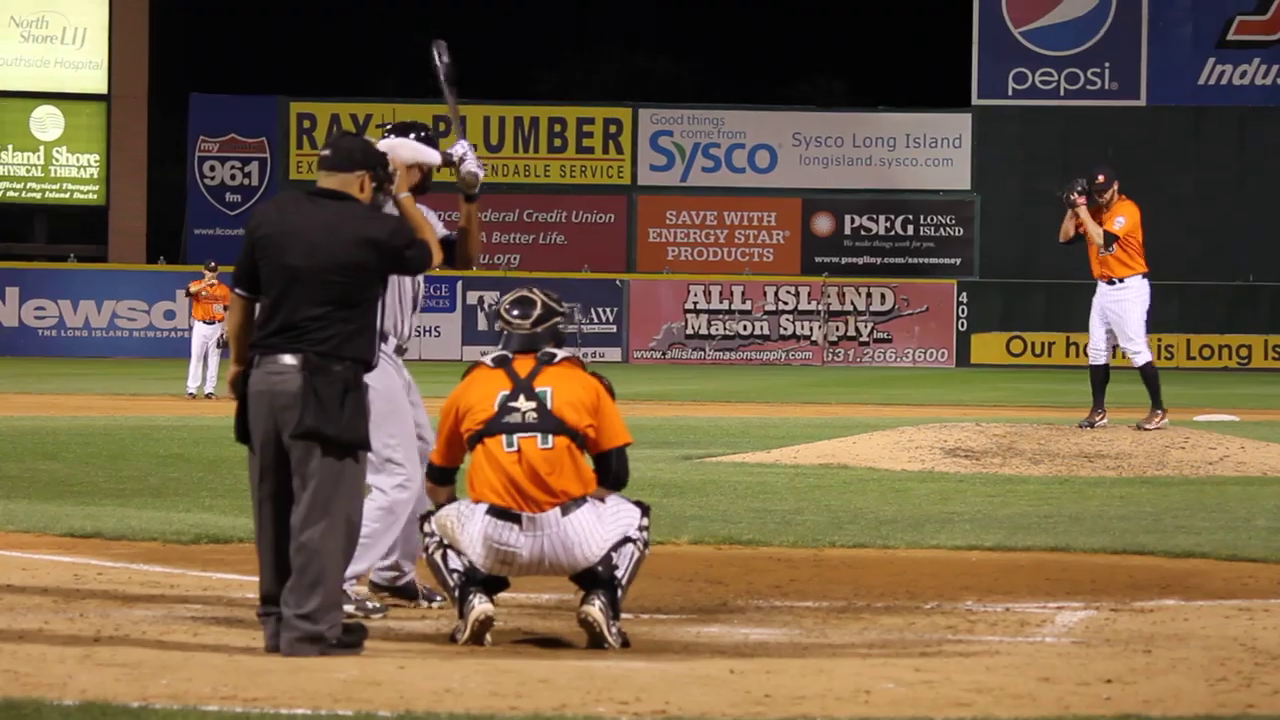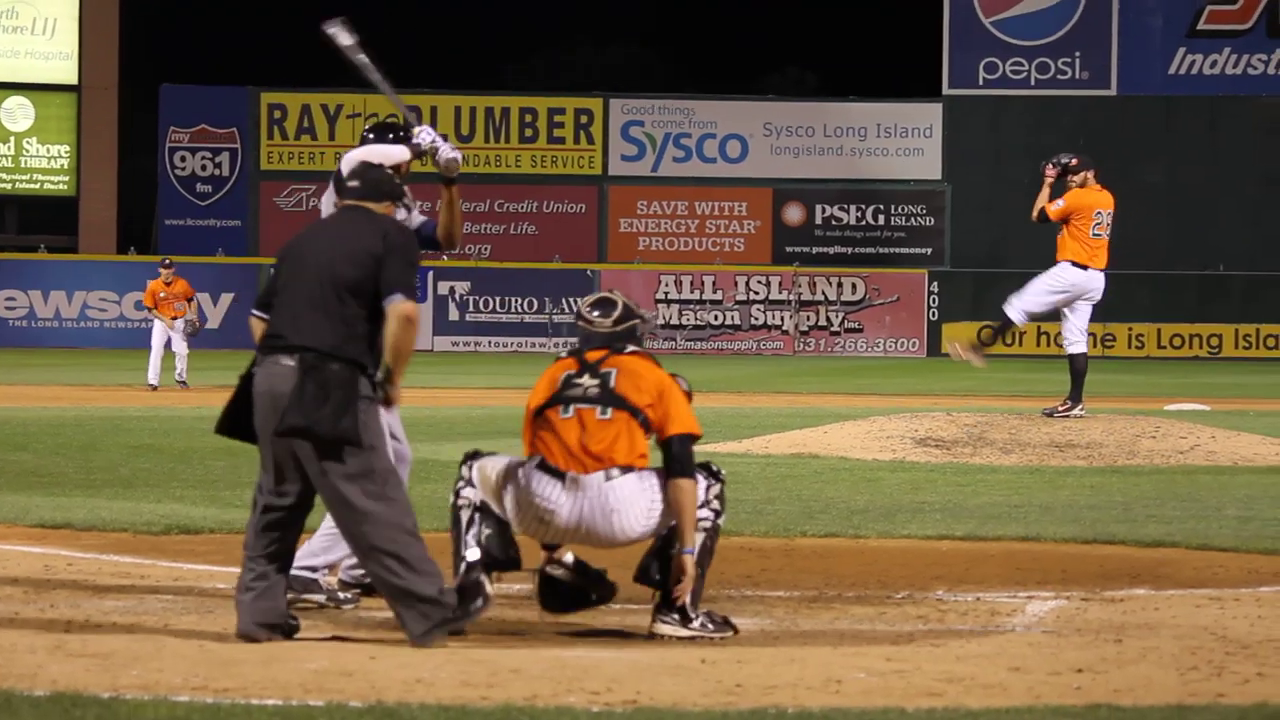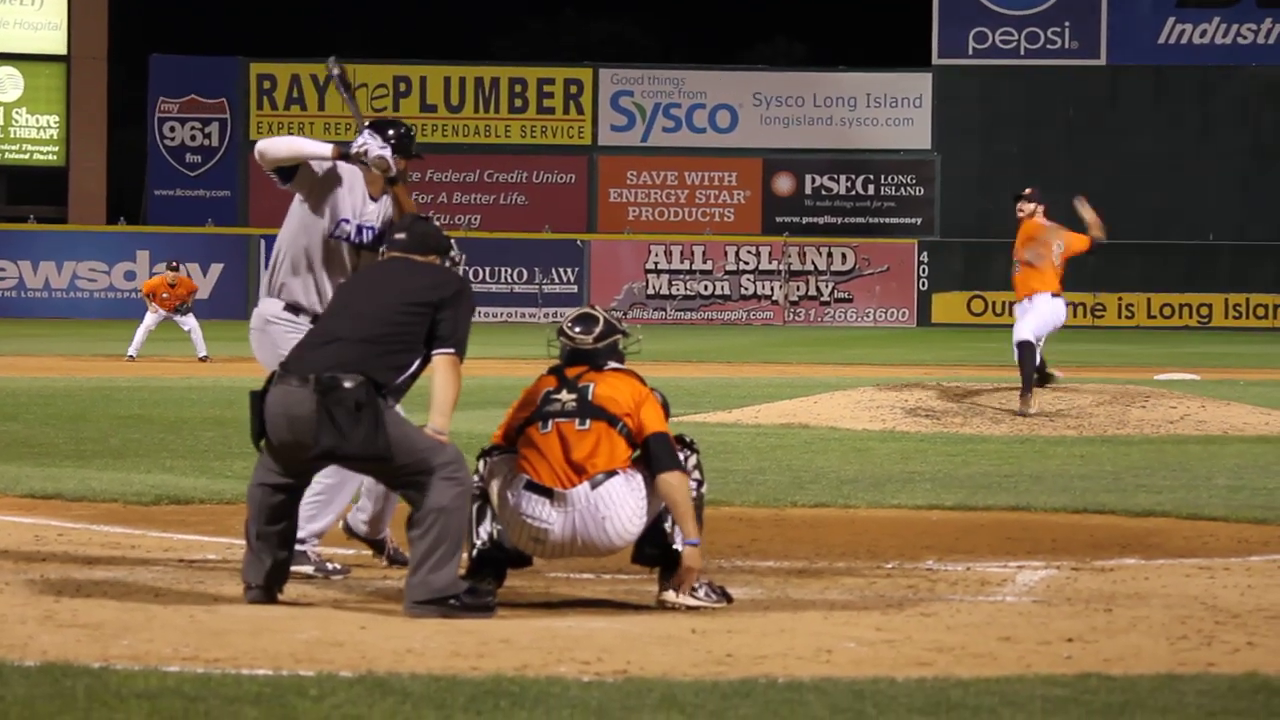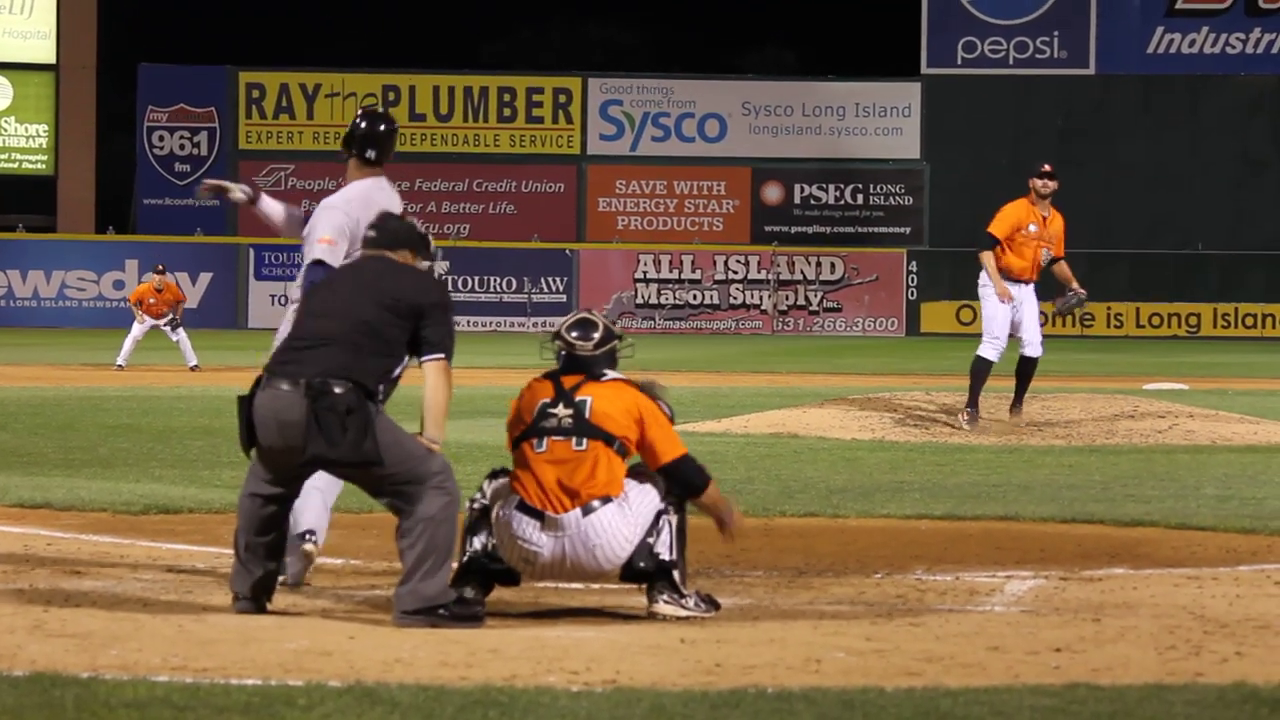
dt=1s
person 1, frame 1
left shoulder: (420, 214)
left elbow: (464, 256)
right elbow: (384, 150)
left wrist: (469, 194)
right wrist: (440, 155)
left hip: (386, 355)
left knee: (423, 461)
right knee: (396, 478)
left ankle: (393, 569)
person 1, frame 2
left shoulder: (397, 210)
left elbow: (447, 238)
right elbow: (356, 161)
left wrist: (449, 179)
right wrist: (414, 146)
left knee: (395, 457)
left ankle: (361, 569)
right ankle: (304, 572)
person 1, frame 3
left shoulder: (390, 204)
right shoulder: (327, 176)
right elbow: (265, 150)
left wrist: (391, 178)
right wrist: (342, 151)
right hip: (285, 324)
left ankle: (370, 525)
right ankle: (295, 545)
person 1, frame 4
left shoulder: (338, 207)
right shoulder: (389, 198)
left elbow: (318, 286)
right wrist: (252, 196)
left ankle: (300, 533)
right ankle: (305, 533)
person 2, frame 1
left shoulder: (269, 216)
right shoulder: (378, 229)
left elbow: (241, 299)
right elbow: (429, 254)
left wrist: (238, 361)
right wrist: (403, 197)
left hip: (265, 378)
right hip: (328, 384)
left knee: (274, 506)
right knee: (324, 511)
left ankle: (277, 619)
right ankle: (310, 628)
person 2, frame 2
left shoulder: (302, 238)
right shoulder: (394, 235)
left elbow: (259, 320)
right elbow: (402, 314)
right wrist: (392, 379)
left hip: (270, 378)
right hip: (334, 385)
left knee: (278, 498)
right knee: (372, 501)
left ankle: (261, 607)
right ankle: (429, 611)
person 2, frame 3
left shoulder: (358, 279)
right shoulder: (450, 284)
right elbow: (446, 361)
right wrist: (437, 430)
left hip: (281, 398)
right hip: (343, 404)
left knee: (275, 475)
right knee: (445, 471)
left ankle: (260, 581)
right ankle: (434, 591)
person 2, frame 4
left shoulder: (329, 280)
right shoulder: (426, 286)
right elbow: (435, 368)
right wrist: (431, 438)
left hip: (271, 402)
right hip: (334, 408)
left knee: (266, 485)
right knee: (432, 482)
left ankle: (249, 589)
right ankle: (423, 600)
person 3, frame 1
left shoulder: (470, 385)
right shoulder: (585, 381)
left elbow: (437, 487)
right elbow: (615, 475)
left wrist: (467, 518)
left hip: (494, 539)
right hip: (572, 538)
left knee: (436, 525)
right knee: (634, 517)
left ankle: (473, 600)
right ankle: (602, 600)
person 3, frame 2
left shoulder: (552, 374)
right shoulder: (655, 376)
right elbow: (680, 467)
left wrist: (553, 553)
right wrist: (687, 549)
left hip: (545, 503)
right hip: (617, 509)
left knee: (475, 474)
right knee: (706, 485)
right ankle: (677, 612)
person 3, frame 3
left shoulder: (536, 390)
right shoulder: (633, 388)
left elbow: (502, 449)
right elbow: (666, 467)
right wrist: (691, 541)
left hip: (533, 527)
right hip: (609, 520)
left knee: (491, 464)
right knee: (682, 458)
left ankle: (482, 578)
right ankle: (680, 582)
person 3, frame 4
left shoulder: (530, 392)
right shoulder: (633, 397)
right elbow: (687, 476)
right wrist: (726, 511)
left hip: (524, 546)
right hip: (600, 544)
left knee: (498, 485)
right knee: (664, 482)
left ankle: (469, 586)
right ankle: (668, 592)
person 4, frame 1
left shoulder: (1128, 210)
right shoulder: (1093, 211)
left elbow: (1101, 239)
right elbow: (1065, 237)
left wrist: (1083, 208)
right wrist: (1073, 208)
left hip: (1130, 288)
right hip: (1104, 289)
left knee: (1136, 349)
right knee: (1097, 351)
left ankle: (1158, 410)
right ankle: (1099, 409)
person 4, frame 2
left shoulder: (1077, 197)
right shoulder: (1107, 198)
left elbow: (1037, 215)
left wrist: (1048, 183)
right wrist: (1053, 181)
left hip: (1071, 273)
right hip: (1095, 279)
left knee: (1018, 305)
right knee: (1076, 338)
left ankle: (978, 348)
right ankle: (1074, 401)
person 4, frame 3
left shoulder: (1033, 227)
left hip: (1043, 305)
left knee: (1024, 339)
right knee: (1024, 354)
left ankle: (1027, 393)
right ankle: (1044, 375)
person 4, frame 4
left shoulder: (1057, 221)
right shoulder: (1014, 211)
left elbow: (1056, 260)
right elbow: (985, 247)
left wrist: (1073, 284)
right wrist: (997, 283)
left hip: (1025, 288)
right hip: (996, 282)
left knee: (1033, 348)
right knee: (994, 343)
left ankle: (1017, 406)
right ankle: (970, 408)
